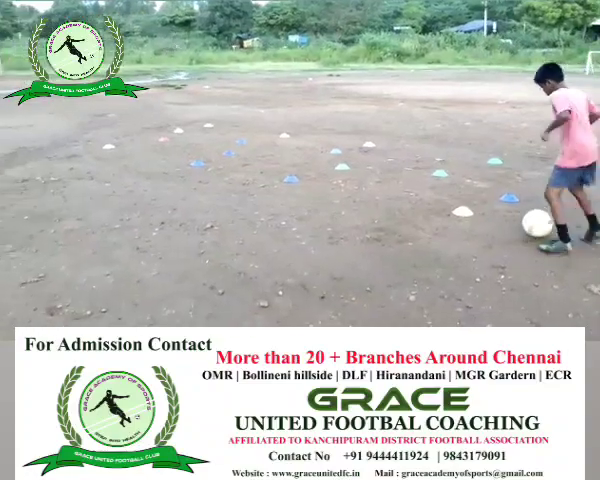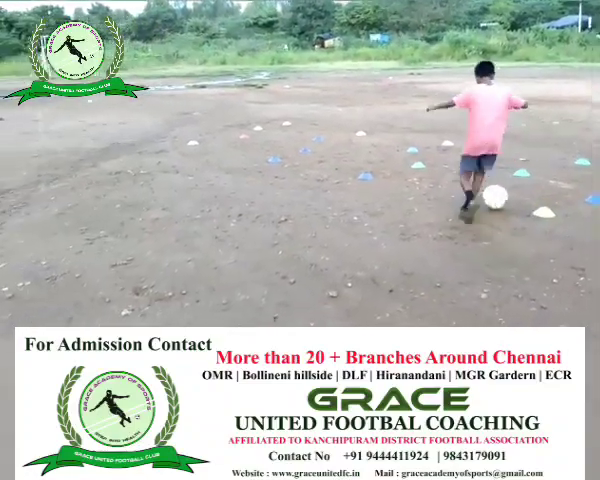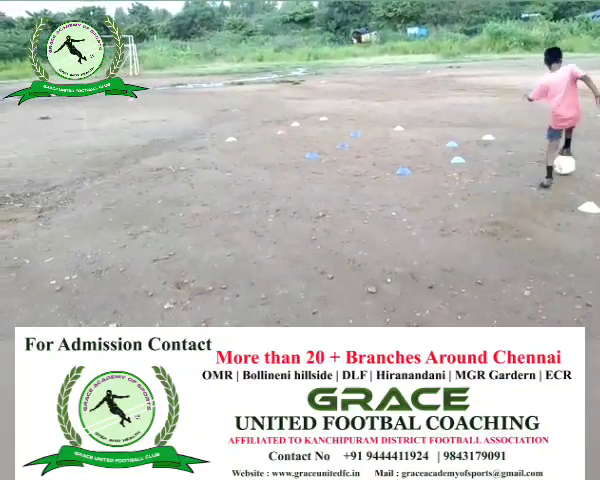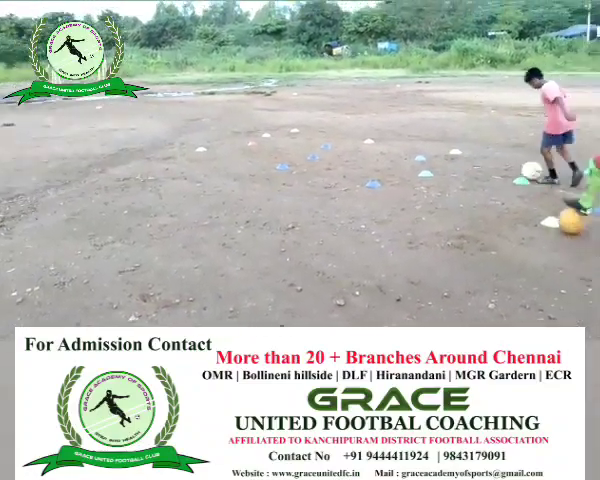
dt=1s
person 1, frame 1
left shoulder: (557, 96)
right shoulder: (578, 93)
left elbow: (565, 115)
left wrist: (548, 129)
left hip: (574, 155)
left knee: (551, 194)
right knee: (577, 190)
left ankle: (564, 241)
person 1, frame 2
left shoulder: (472, 91)
right shoulder: (505, 91)
left elbow: (452, 103)
right elbow: (524, 105)
left wrist: (434, 107)
right wrist: (508, 106)
left hip: (475, 143)
right hip: (494, 143)
left knee: (464, 176)
right knee: (479, 175)
left ankle: (471, 201)
right ankle: (467, 208)
person 1, frame 3
left shoulder: (544, 81)
right shoulder: (570, 69)
left elbow: (531, 98)
right elbow: (584, 77)
left wrist: (527, 95)
left hip: (558, 119)
right hip: (574, 116)
left knee: (552, 146)
right knee: (569, 126)
left ankle: (548, 177)
right ankle: (566, 148)
person 1, frame 4
left shoulder: (545, 89)
right shoulder: (552, 84)
left elbow: (558, 99)
right elbow: (563, 96)
left wrist: (566, 113)
left hip: (556, 125)
right hip: (566, 124)
left knee: (545, 149)
right knee: (561, 148)
left ankle: (553, 177)
right ankle: (575, 170)
